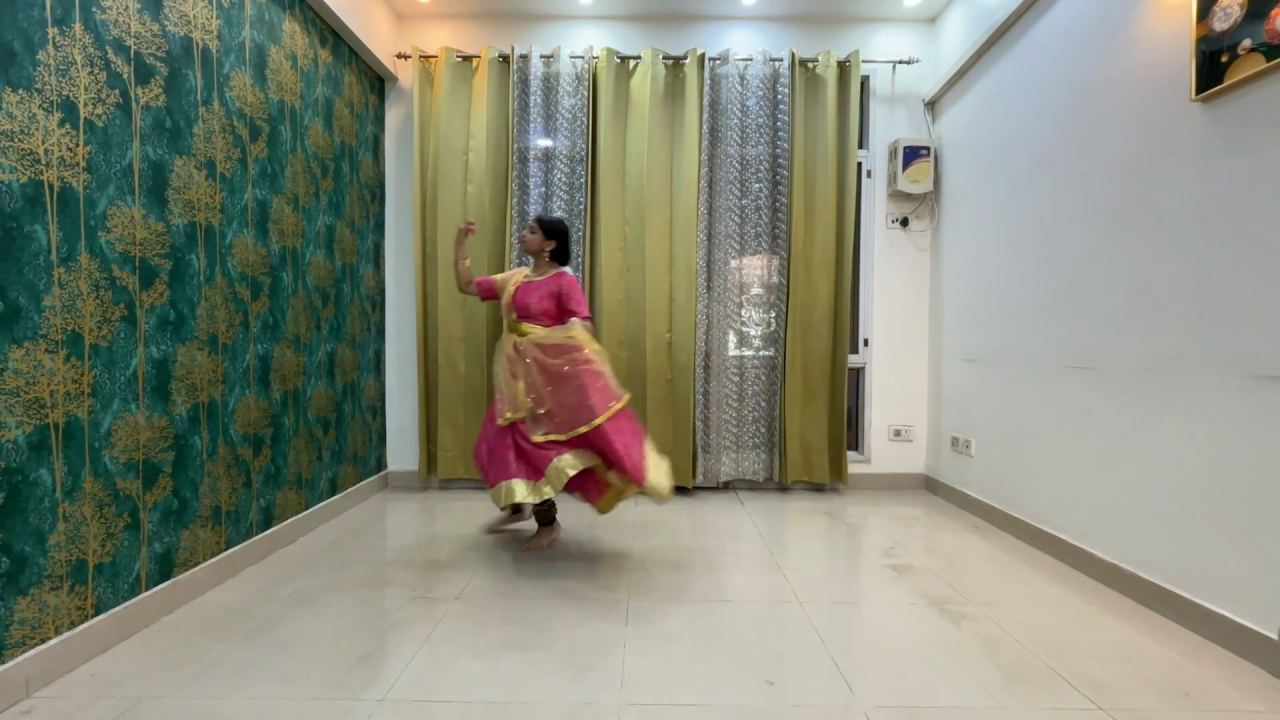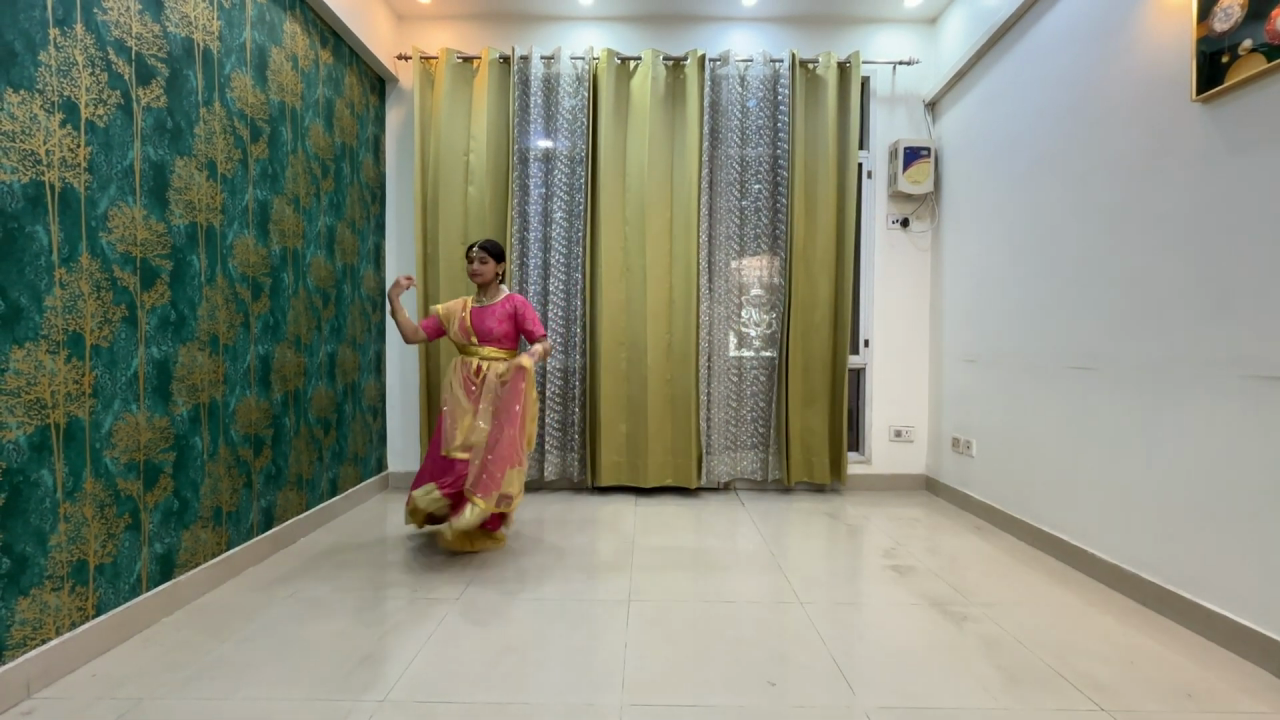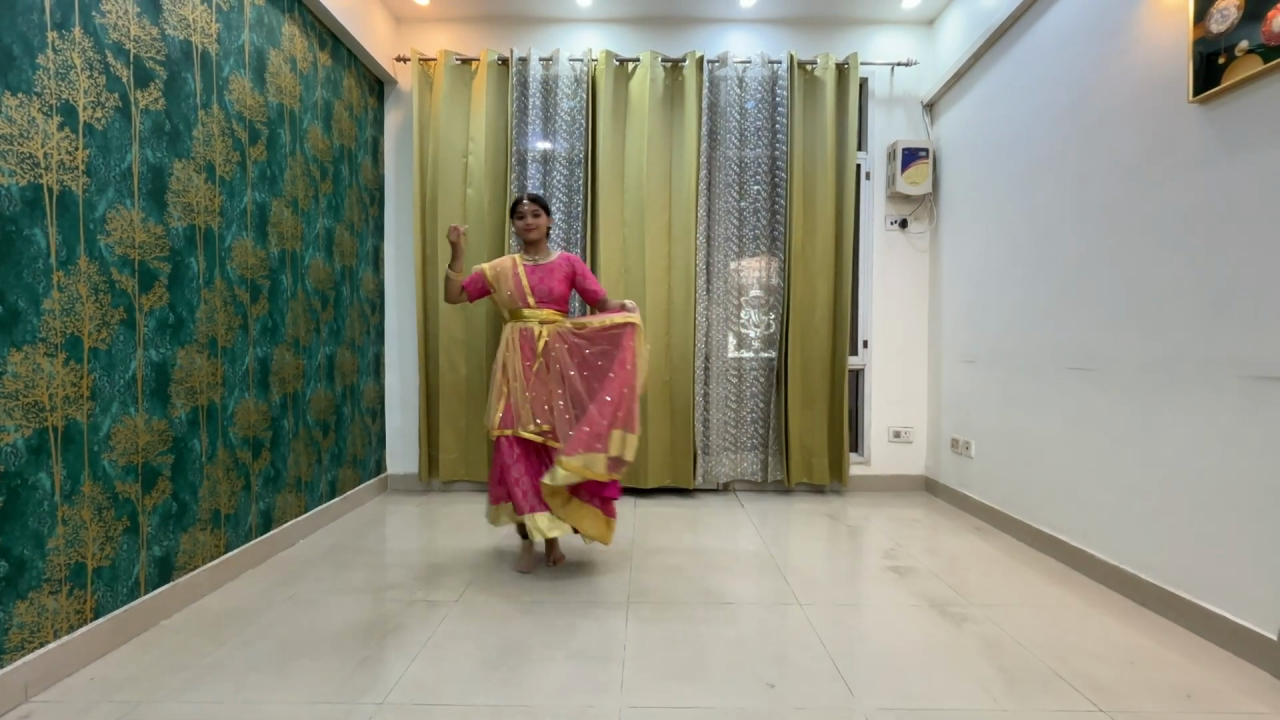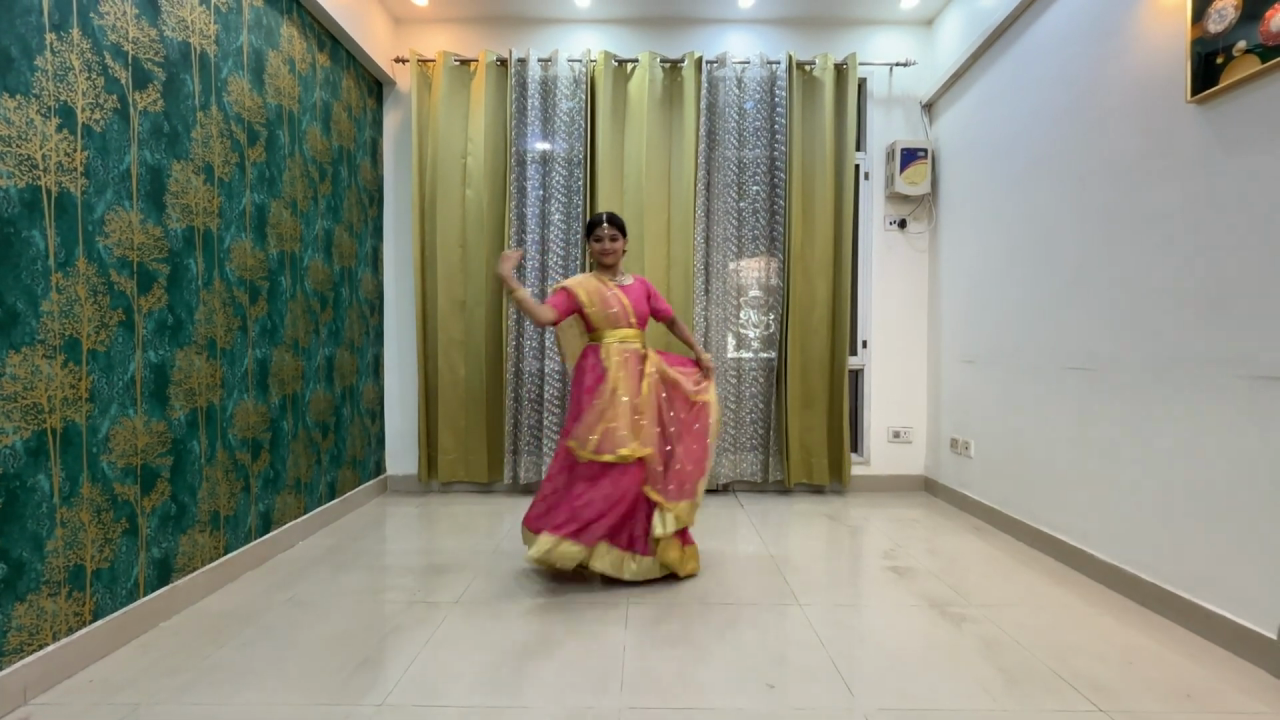
dt=0.5s
person 1, frame 1
left shoulder: (563, 281)
right shoulder: (514, 279)
left elbow: (584, 326)
right elbow: (466, 285)
left wrist: (577, 331)
right wrist: (461, 244)
left hip: (544, 367)
right hip: (515, 367)
left knee: (531, 440)
right knee: (510, 440)
left ankle: (547, 523)
right ankle: (517, 508)
person 1, frame 2
left shoulder: (516, 304)
right shoulder: (455, 309)
left elbow: (544, 345)
right elbow: (412, 336)
left wrist: (535, 353)
right wrist: (394, 299)
left hip: (498, 390)
right hip: (462, 390)
left knee: (490, 461)
right knee: (454, 458)
left ankle: (477, 526)
right ankle: (464, 521)
person 1, frame 3
left shoulder: (569, 263)
right shoulder: (500, 269)
left elbow: (602, 303)
right elbow: (453, 296)
left wrist: (624, 307)
right wrist: (457, 251)
left hip: (560, 356)
right hip: (518, 358)
left knee: (564, 442)
right knee: (520, 446)
left ankle: (553, 536)
right ankle: (529, 537)
person 1, frame 4
left shoulder: (640, 284)
right shoulder: (578, 286)
left elbow: (670, 319)
right elbow: (541, 317)
left wrist: (699, 353)
right wrist: (509, 280)
left hip: (643, 378)
right hip: (602, 377)
left knee: (642, 467)
right knee: (609, 464)
left ankle: (638, 550)
right ankle: (568, 544)
